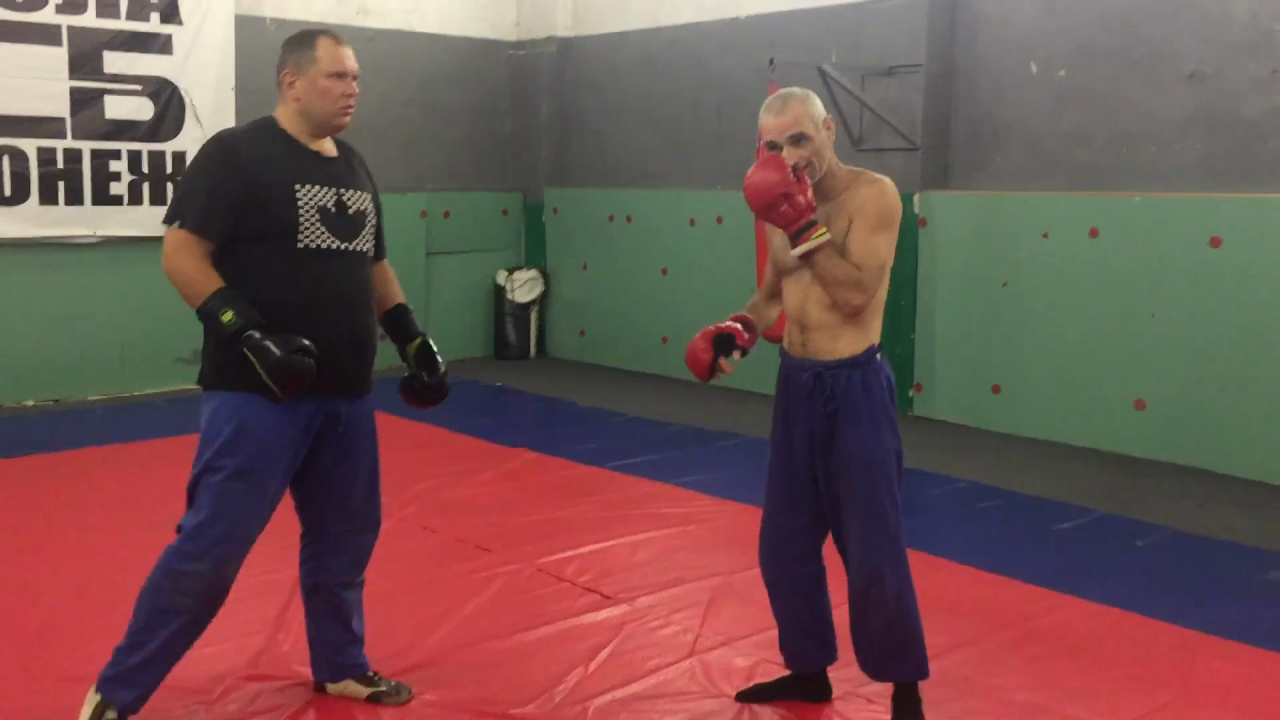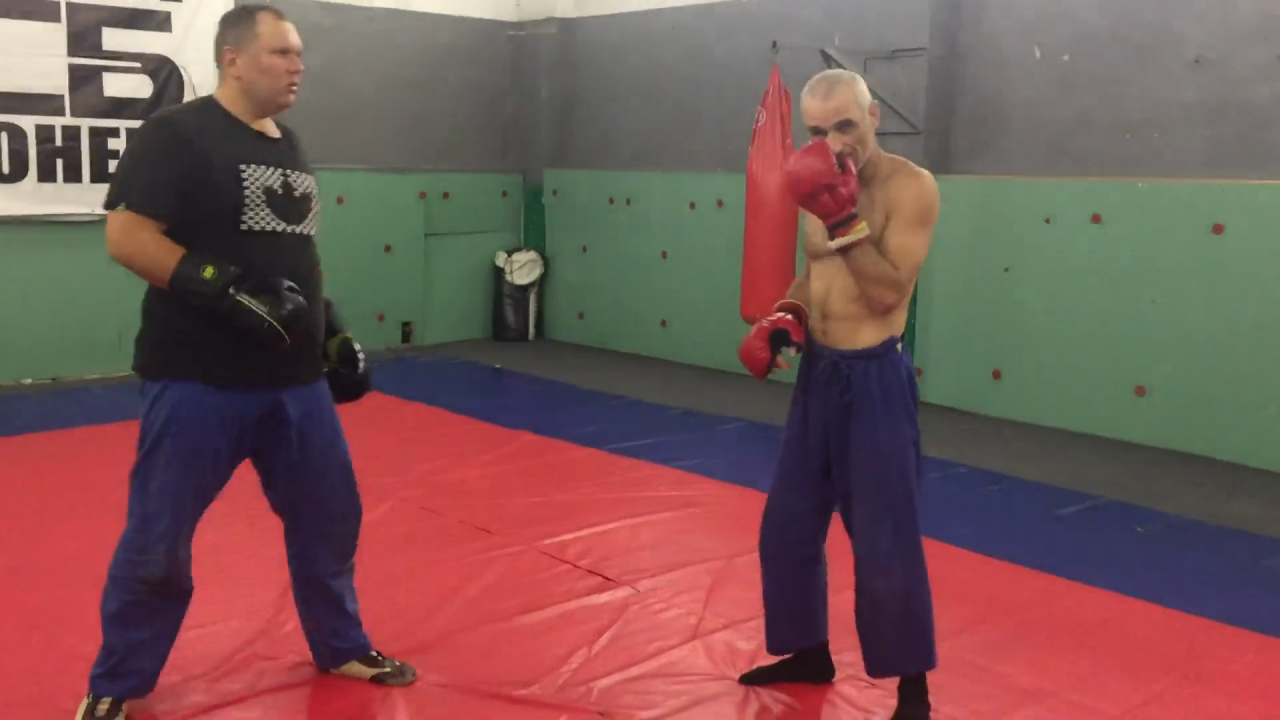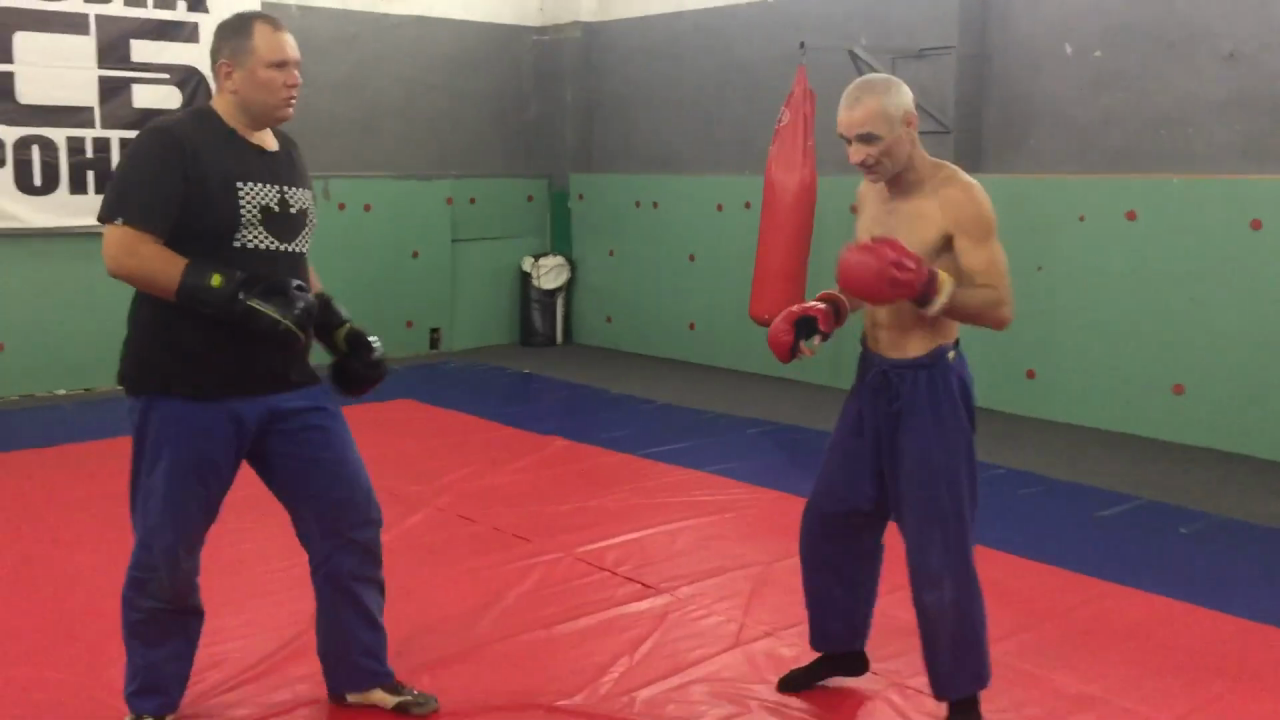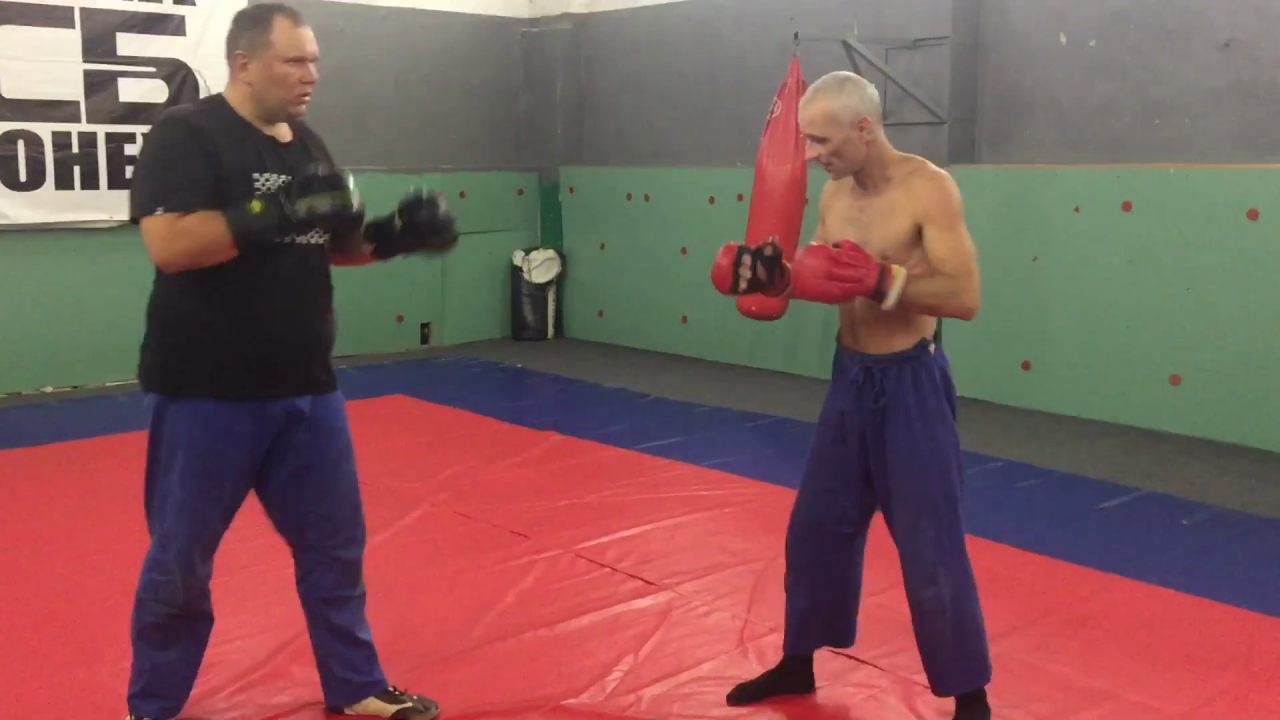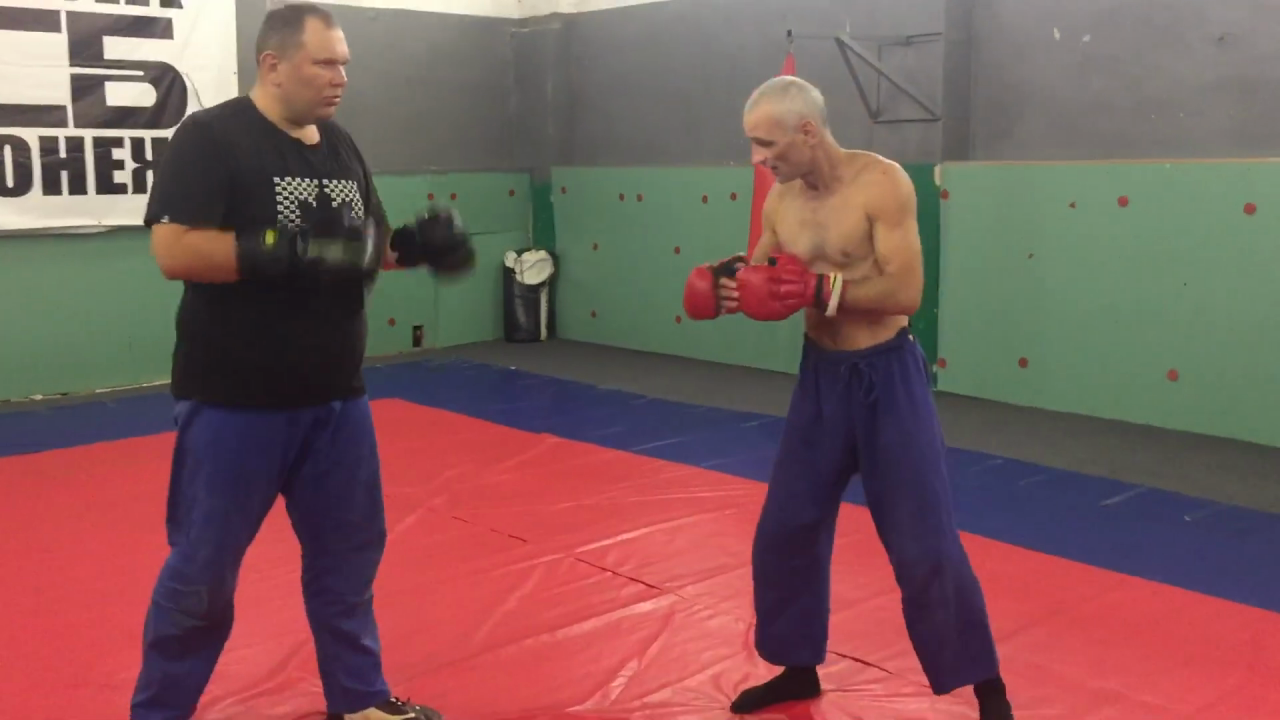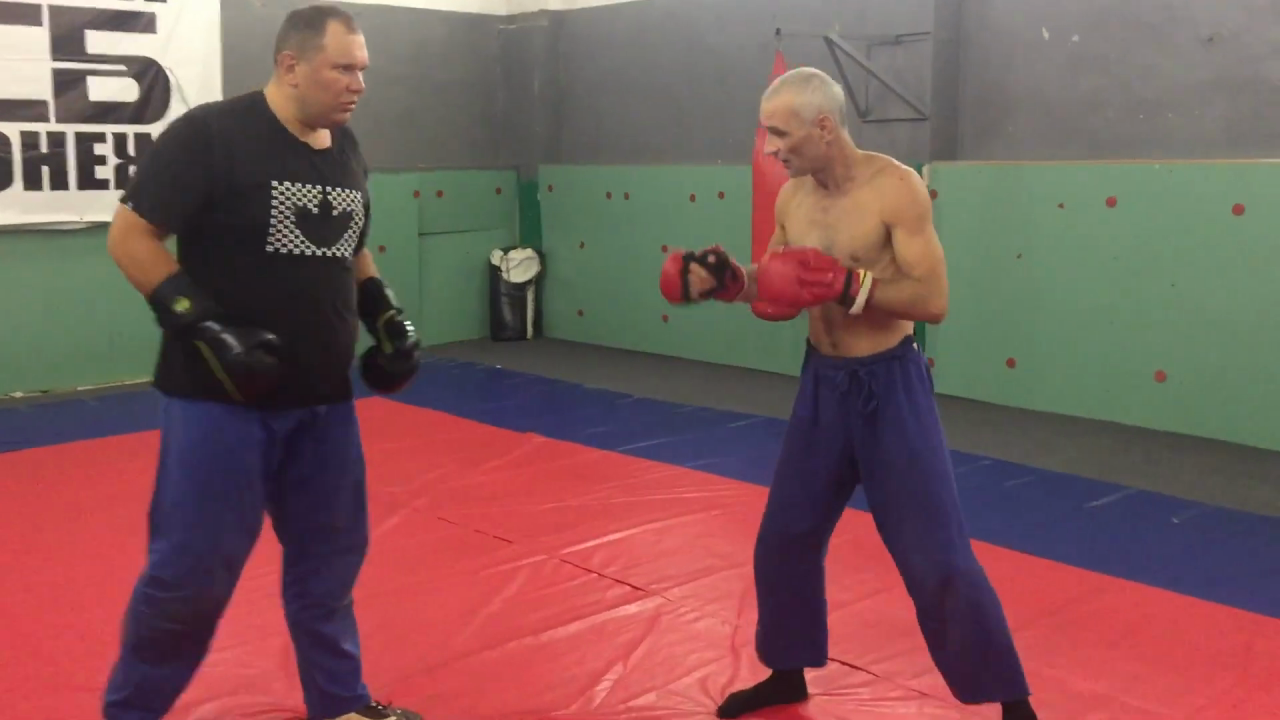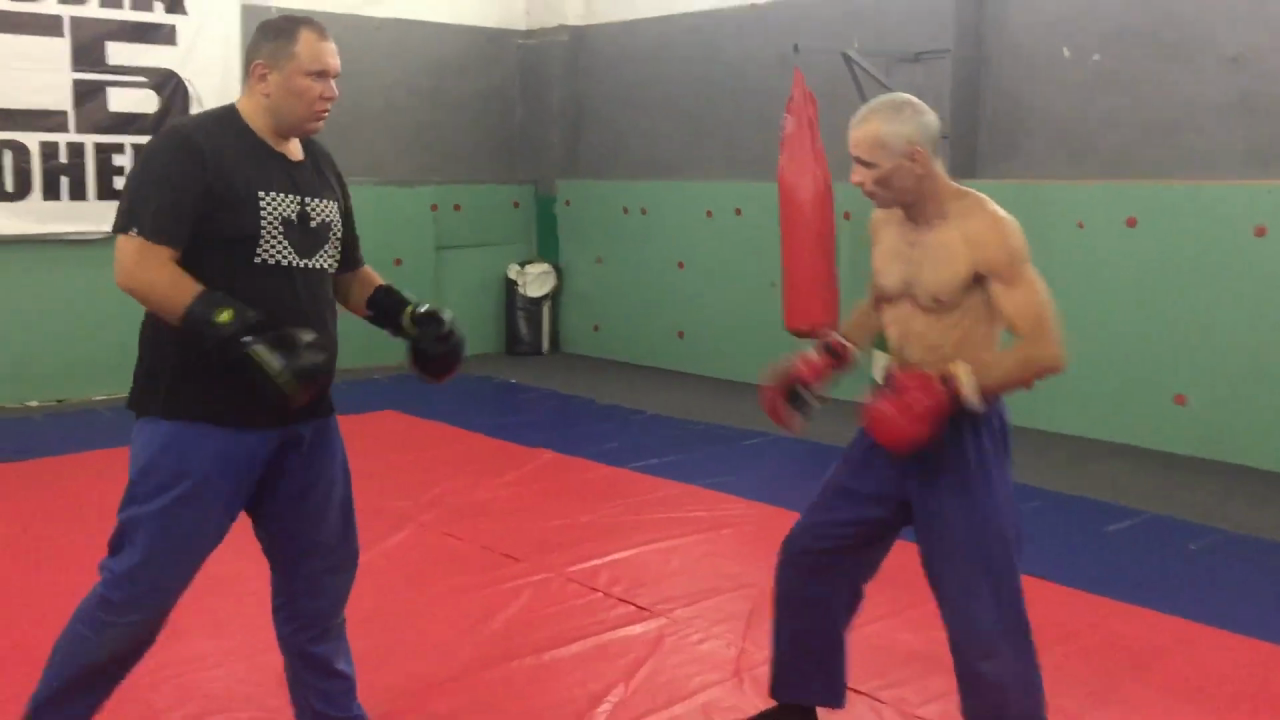
dt=0.3s
person 1, frame 1
left shoulder: (354, 167)
right shoulder: (236, 154)
left elbow: (373, 266)
right elbow: (181, 253)
left wrist: (411, 337)
right wrist: (244, 334)
left hip: (344, 390)
right hip: (257, 387)
left knee: (345, 532)
right knee: (215, 539)
person 1, frame 2
left shoulder: (289, 146)
right shoulder: (177, 133)
right elbow: (125, 237)
left wrist: (332, 331)
right wrist: (227, 292)
left hip: (293, 375)
right hip: (196, 377)
left knee: (330, 513)
right knee: (159, 537)
left ankle: (341, 647)
person 1, frame 3
left shoulder: (287, 154)
right shoulder: (171, 143)
right elbow: (123, 253)
left wrist: (335, 325)
right wrist: (236, 297)
left hip: (288, 385)
right hip: (187, 391)
left knee: (350, 521)
right knee: (165, 553)
person 1, frame 4
left shoulder: (306, 146)
right shoulder: (186, 133)
left elbow: (341, 246)
right elbow: (169, 245)
left wrist: (399, 230)
right wrist: (279, 207)
left hip: (305, 389)
right hip: (205, 393)
left knee: (333, 539)
right knee: (182, 555)
person 1, frame 5
left shoulder: (338, 144)
right shoulder: (210, 137)
left elbow: (370, 244)
right elbow: (174, 251)
left wrist: (418, 240)
right wrist: (295, 249)
left hip: (334, 395)
right hip: (234, 399)
left knee: (349, 547)
right knee: (205, 563)
person 1, frame 6
left shoulder: (347, 151)
right shoulder: (212, 134)
right elbow: (130, 236)
left wrist: (386, 317)
right wrist: (203, 327)
left hip: (322, 397)
right hip: (220, 395)
left knee: (330, 552)
right knee: (193, 563)
person 1, frame 7
left shoulder: (319, 163)
right shoulder: (191, 148)
left elbow: (341, 272)
right elbow: (138, 265)
left wrist: (408, 317)
right wrist: (246, 337)
left hip: (301, 415)
right hip: (198, 416)
left knee: (321, 573)
right knee: (142, 584)
person 2, frame 1
left shoulder: (874, 195)
right shoulder: (783, 204)
left elbow: (855, 295)
left wrist: (804, 228)
right wrist: (738, 331)
left hip: (855, 387)
right hip: (795, 384)
left knee: (872, 550)
right knee: (785, 540)
person 2, frame 2
left shoulder: (911, 187)
right shoulder: (816, 181)
left elbow: (889, 294)
left wrist: (845, 219)
right wrist: (787, 316)
left hip: (876, 379)
right hip: (817, 373)
left knee: (885, 543)
right knee: (789, 524)
right ankle: (810, 652)
person 2, frame 3
left shoulder: (960, 197)
right shoulder: (869, 194)
left elbow: (998, 309)
left wrist: (926, 286)
right wrist: (825, 309)
left hip: (930, 387)
right hip: (872, 379)
left knee: (938, 554)
right knee: (832, 517)
right ankle: (842, 648)
person 2, frame 4
left shoulder: (931, 188)
right shoulder: (836, 191)
left elbow: (965, 298)
right elbow: (808, 275)
left wrist: (882, 280)
right wrist: (766, 271)
left hip: (911, 382)
right hip: (850, 379)
left knee: (929, 549)
right knee: (818, 527)
right ankle: (798, 664)
person 2, frame 5
left shoulder: (882, 182)
right shoulder: (780, 200)
left elbow: (905, 294)
right elbow: (764, 286)
left wrist: (818, 288)
right wrist: (730, 290)
left hip: (889, 376)
right hip: (821, 376)
left knee: (925, 545)
right knee: (786, 529)
person 2, frame 6
left shoulder: (896, 187)
right shoulder: (793, 194)
left elbow: (933, 301)
right elbow: (781, 287)
left wrist: (846, 285)
right wrist: (728, 281)
left hip: (891, 387)
right hip: (823, 382)
left knee: (936, 559)
right knee: (784, 537)
person 2, frame 7
left shoulder: (987, 229)
right shoulder: (884, 220)
left elbow: (1046, 352)
left wrist: (949, 390)
right wrist: (825, 358)
left hip: (962, 434)
right hip: (894, 423)
left knee: (984, 620)
right knee: (810, 554)
